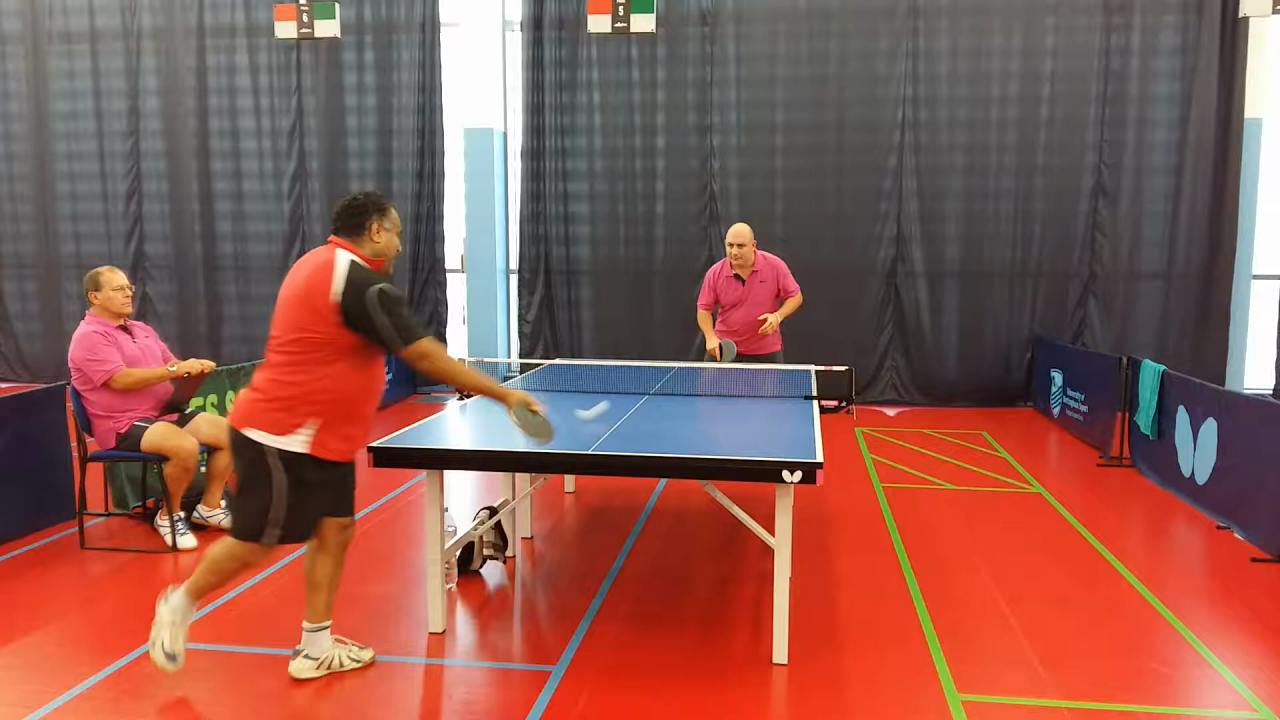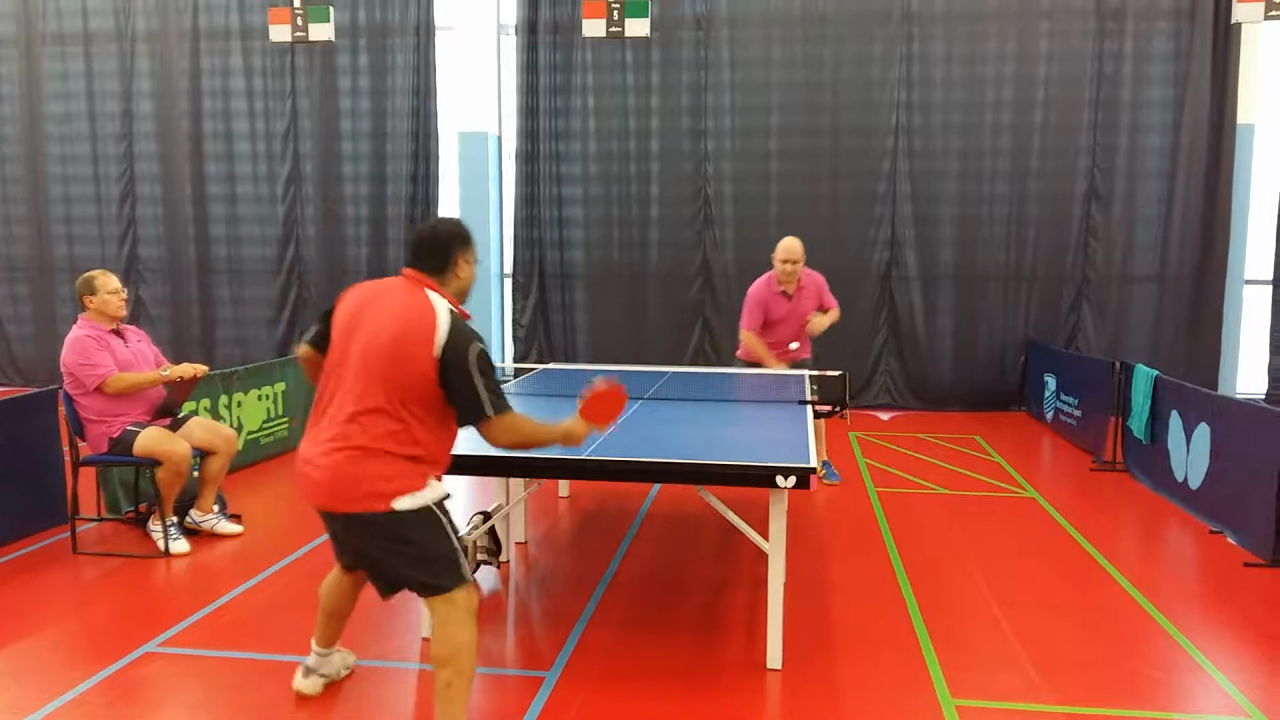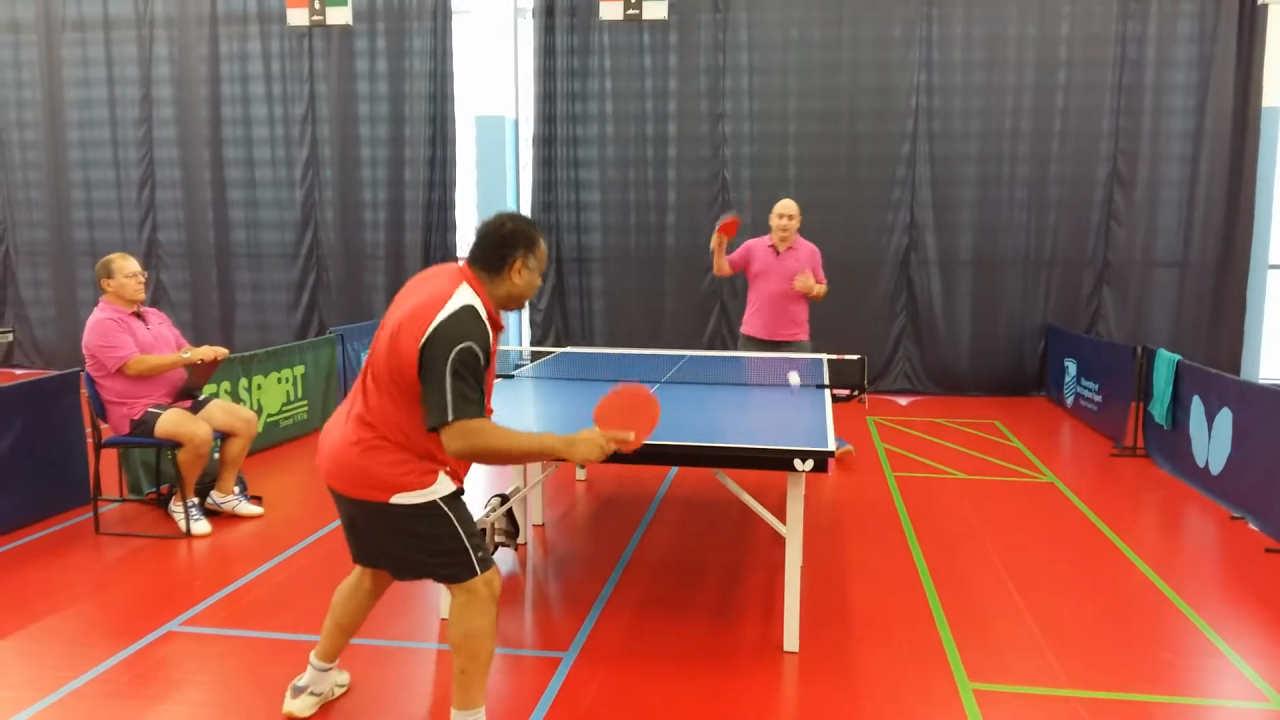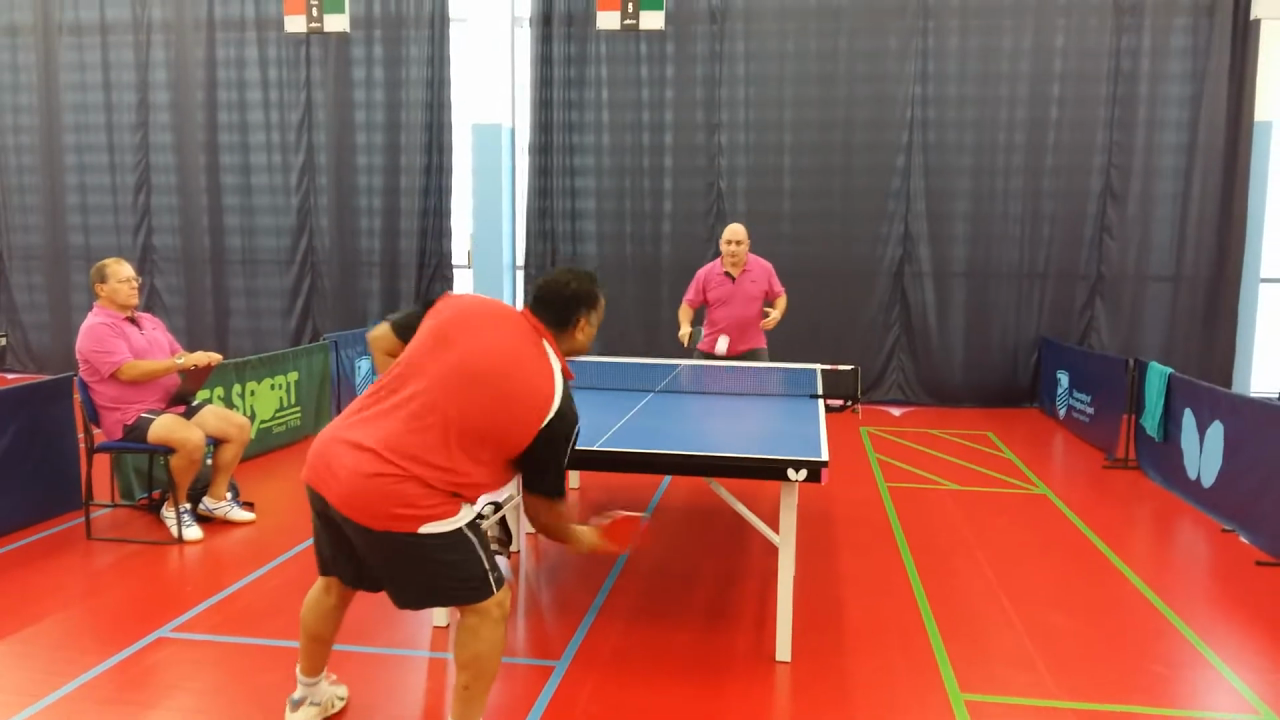
dt=0.5s
person 1, frame 1
left shoulder: (314, 263)
right shoulder: (359, 281)
right elbow: (426, 355)
right wrist: (503, 393)
left hip: (313, 434)
right hip: (281, 432)
left knee: (332, 529)
right knee: (255, 542)
left ankle: (315, 645)
right ankle: (179, 603)
person 1, frame 2
left shoulder: (355, 297)
right shoulder: (456, 336)
left elbow: (308, 355)
right elbow: (502, 431)
right wrist: (563, 432)
left hip: (321, 469)
right hip: (385, 487)
left knee: (356, 563)
right knee: (457, 600)
left ankle: (319, 662)
person 1, frame 3
left shoulder: (442, 277)
right shoulder: (461, 332)
right elbow: (464, 441)
right wrist: (567, 447)
left hip: (349, 453)
right hip: (394, 475)
left knee: (374, 569)
right knee: (479, 585)
person 1, frame 4
left shoulder: (458, 306)
right shoulder: (554, 403)
right elbow: (544, 512)
right wrist: (580, 537)
left hip: (328, 467)
right hip: (403, 504)
left knee: (337, 582)
right knee: (488, 606)
person 2, frame 1
left shoulder: (142, 329)
right shoulder: (90, 336)
left elbow: (171, 364)
right elbow: (120, 380)
left wrist: (191, 367)
right wrist: (174, 369)
left hip: (166, 412)
right hip: (125, 425)
left knee: (229, 433)
right knee: (187, 447)
left ankle: (209, 507)
right ankle: (168, 515)
person 2, frame 2
left shoulder: (135, 333)
right shoulder: (82, 341)
left elbow: (163, 369)
right elbow: (113, 384)
left wrist: (185, 371)
right wrist: (167, 374)
left hip: (158, 416)
right hip: (118, 429)
left knee: (226, 437)
right knee: (178, 452)
left ankle: (203, 512)
right ankle: (162, 520)
person 2, frame 3
left shoulder: (155, 316)
right shoulder: (103, 323)
left elbow: (183, 350)
right elbow: (134, 366)
left wrist: (206, 353)
right wrist: (188, 356)
left hip: (178, 399)
right hip: (138, 411)
left knee: (246, 420)
right knee: (199, 434)
left ankle: (223, 493)
right ankle: (183, 501)
person 2, frame 4
left shoulder: (150, 321)
right shoulder: (97, 328)
left elbow: (178, 355)
right elbow: (128, 371)
left wrist: (200, 359)
right wrist: (183, 362)
left hip: (173, 404)
right hip: (132, 416)
left knee: (239, 426)
right knee: (192, 439)
left ankle: (215, 499)
right ankle: (175, 507)
person 3, frame 1
left shoulder: (775, 266)
right shoulder: (715, 273)
left elbow: (795, 297)
right elbow: (703, 309)
left wrist: (778, 316)
right wrist: (710, 337)
left hip: (766, 350)
person 3, frame 2
left shoulder: (816, 282)
right shoulder: (759, 290)
left elbow: (833, 309)
right elbow: (747, 334)
left wrist: (825, 321)
right wrist: (772, 365)
left hip: (796, 360)
right hip: (756, 361)
left ankle: (823, 462)
person 3, frame 3
left shoulder: (810, 251)
right shoulder: (752, 247)
left elbow: (822, 289)
right elbow: (723, 270)
left wrist: (812, 288)
right wrist: (719, 250)
left hip: (794, 338)
right hip: (754, 335)
person 3, frame 4
left shoulder: (764, 269)
right shoulder: (705, 273)
left elbow: (779, 296)
right elbow: (688, 305)
left wrist: (777, 313)
right wrist: (685, 325)
left hip: (752, 350)
right hip: (710, 350)
